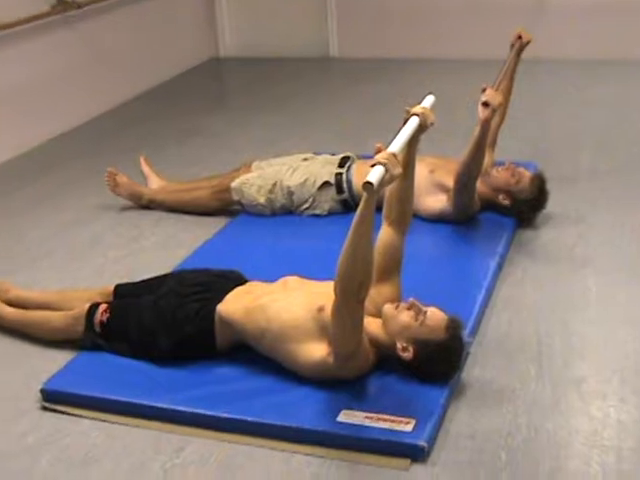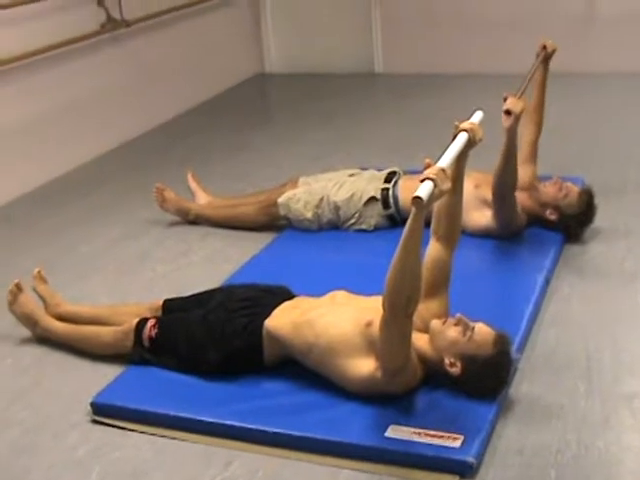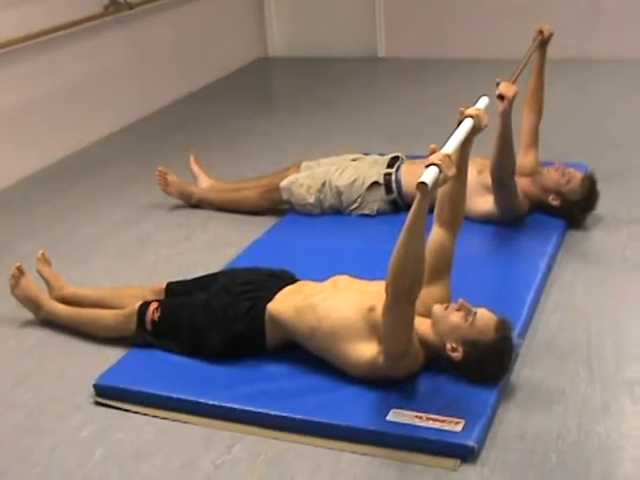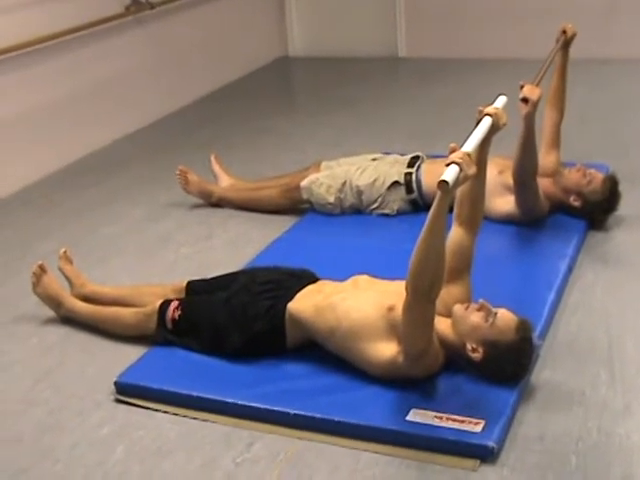
dt=0.7s
person 1, frame 1
left shoulder: (352, 356)
right shoulder: (382, 306)
left elbow: (348, 292)
right elbow: (395, 229)
left wrist: (370, 196)
right wrist: (412, 144)
left hip: (204, 324)
right hip: (233, 284)
left knee: (91, 320)
right knee: (107, 296)
person 1, frame 2
left shoulder: (399, 372)
right shoulder: (429, 322)
left elbow: (395, 309)
right elbow: (444, 244)
left wrist: (418, 211)
right wrist: (461, 162)
left hip: (251, 338)
right hip: (279, 299)
left knee: (134, 336)
right knee: (156, 310)
left ankle: (45, 325)
right ankle: (62, 309)
person 1, frame 3
left shoulder: (402, 356)
right shoulder: (432, 307)
left elbow: (399, 292)
right elbow: (447, 228)
left wrist: (423, 194)
right wrist: (466, 146)
left hip: (255, 321)
right hip: (283, 284)
left knee: (138, 317)
right knee: (161, 291)
left ankle: (48, 307)
right ankle: (65, 292)
person 1, frame 4
left shoulder: (421, 357)
right shoulder: (453, 306)
left elbow: (419, 292)
right elbow: (466, 229)
left wrist: (444, 193)
right wrist: (484, 145)
left hip: (273, 321)
right hip: (302, 282)
left knee: (157, 316)
right knee: (182, 291)
left ankle: (70, 304)
right ankle: (87, 289)
person 2, frame 1
left shoulder: (464, 205)
right shoulder: (484, 171)
left elbow: (461, 180)
right elbow: (495, 115)
left wrist: (483, 125)
right wrist: (515, 56)
left hip: (333, 188)
right hip: (340, 164)
left knee: (231, 192)
right knee: (245, 171)
left ankle: (146, 196)
right ankle: (163, 187)
person 2, frame 2
left shoulder: (510, 220)
right shoulder: (527, 185)
left elbow: (501, 191)
right elbow: (533, 129)
left wrist: (507, 131)
right wrist: (544, 66)
left hip: (380, 204)
right hip: (386, 179)
left knee: (279, 208)
right knee: (291, 187)
left ankle: (193, 211)
right ankle: (210, 202)
person 2, frame 3
left shoulder: (512, 206)
right shoulder: (529, 171)
left elbow: (499, 178)
right elbow: (533, 116)
left wrist: (502, 115)
right wrist: (541, 53)
left hip: (382, 188)
right hip: (389, 164)
left knee: (280, 192)
right knee: (295, 170)
left ankle: (196, 195)
right ankle: (209, 186)
person 2, frame 4
left shoulder: (533, 206)
right shoulder: (550, 173)
left elbow: (520, 179)
right elbow: (556, 117)
left wrist: (528, 118)
right wrist: (564, 53)
left hip: (402, 189)
right hip: (409, 164)
left knee: (300, 191)
right knee: (314, 171)
left ankle: (217, 194)
right ankle: (232, 185)
